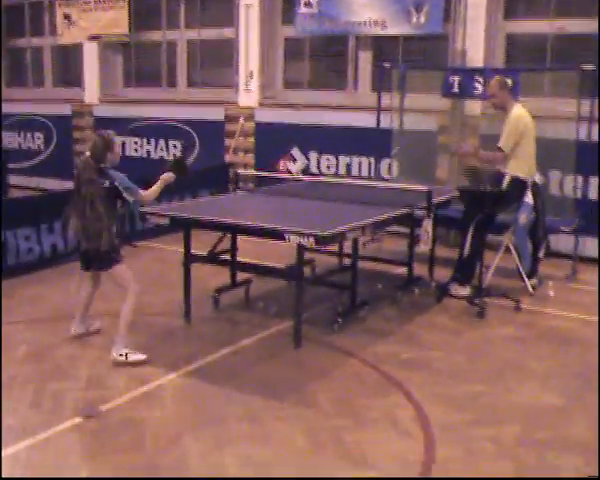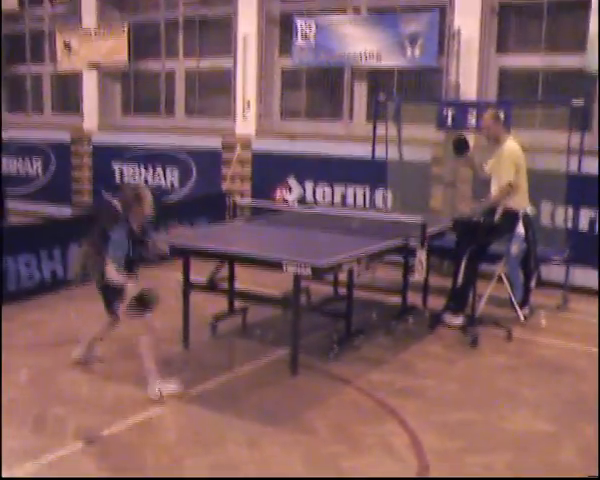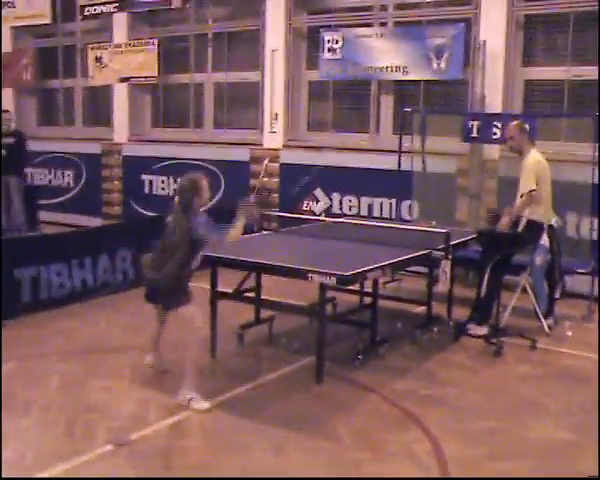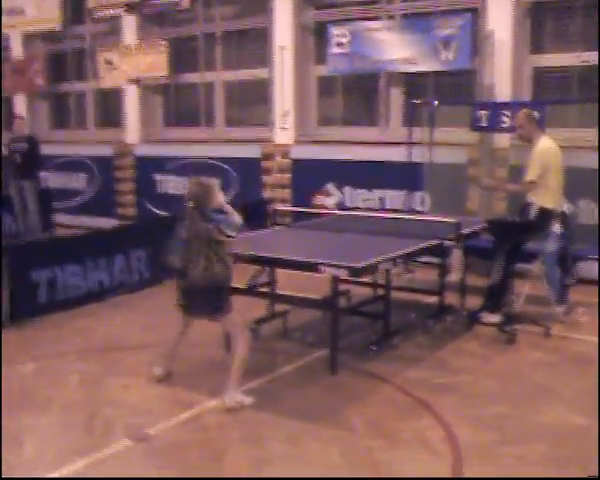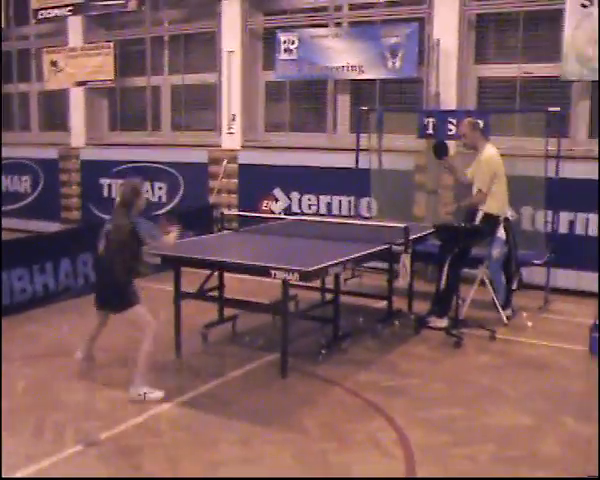
dt=0.3s
person 1, frame 1
left shoulder: (84, 173)
right shoulder: (114, 179)
right elbow: (145, 197)
right wrist: (163, 181)
left hip: (85, 240)
right hip: (104, 243)
left knee: (91, 281)
right knee: (132, 290)
left ankle: (80, 323)
right ankle: (120, 348)
person 1, frame 2
left shoulder: (139, 227)
right shoulder: (121, 233)
left elbow: (153, 248)
right elbow: (110, 271)
right wrist: (128, 285)
left hip: (124, 282)
right hip: (114, 284)
left knee: (113, 320)
right knee: (147, 326)
left ankle: (83, 351)
right ankle: (155, 384)
person 1, frame 3
left shoulder: (178, 214)
right shoulder: (197, 220)
right elbow: (229, 239)
right wrist: (242, 217)
left hip: (157, 277)
right hip: (172, 282)
left knee: (162, 319)
right knee: (198, 332)
left ankle: (155, 356)
right ankle: (187, 391)
person 1, frame 4
left shoulder: (187, 226)
right shoulder: (215, 221)
left elbow: (180, 261)
right elbow: (238, 222)
right wrist: (225, 205)
left hip: (189, 285)
right hip: (212, 288)
left knee: (184, 327)
right knee: (241, 337)
left ankle: (163, 368)
right ankle: (232, 393)
person 1, frame 5
left shoulder: (112, 221)
right shoulder: (138, 224)
left elbow: (101, 250)
right elbow: (166, 242)
right wrist: (172, 232)
left hip: (103, 281)
right hip: (120, 284)
left knee: (102, 321)
right knee: (150, 328)
left ankle: (85, 352)
right ankle: (139, 386)
person 2, frame 1
left shoulder: (515, 117)
right shoulder: (519, 114)
left elbow: (499, 156)
left wrist: (474, 153)
right wrist: (483, 160)
left hip: (511, 180)
right hip: (517, 179)
left knee: (473, 218)
left ankle: (462, 282)
person 2, frame 2
left shoulder: (509, 150)
right shoulder: (503, 149)
left elbow: (507, 187)
right elbow: (485, 172)
left wrist: (483, 205)
right wrist: (469, 158)
left hip: (505, 212)
right hip: (508, 212)
left knee: (465, 247)
right knee: (474, 249)
left ankle: (455, 311)
person 2, frame 3
left shoulder: (531, 161)
right shoulder: (533, 159)
left elbow: (529, 197)
left wrist: (509, 218)
right wrist: (510, 211)
left hip: (529, 223)
right hip: (534, 222)
left knee: (489, 258)
right knee: (499, 260)
left ankle: (479, 322)
person 2, frame 4
left shoulder: (540, 149)
right shoulder: (548, 145)
left elbow: (527, 187)
left wrist: (498, 186)
left hip: (539, 210)
right hip: (549, 210)
left knee: (503, 247)
left ankle: (492, 309)
person 2, frame 5
left shoulder: (486, 157)
right shoulder: (486, 154)
left elbow: (481, 197)
right elbow: (465, 179)
left wrist: (457, 206)
right wrist: (448, 165)
left hip: (484, 216)
right hip: (491, 215)
left knee: (448, 252)
right knee: (458, 254)
left ankle: (439, 314)
